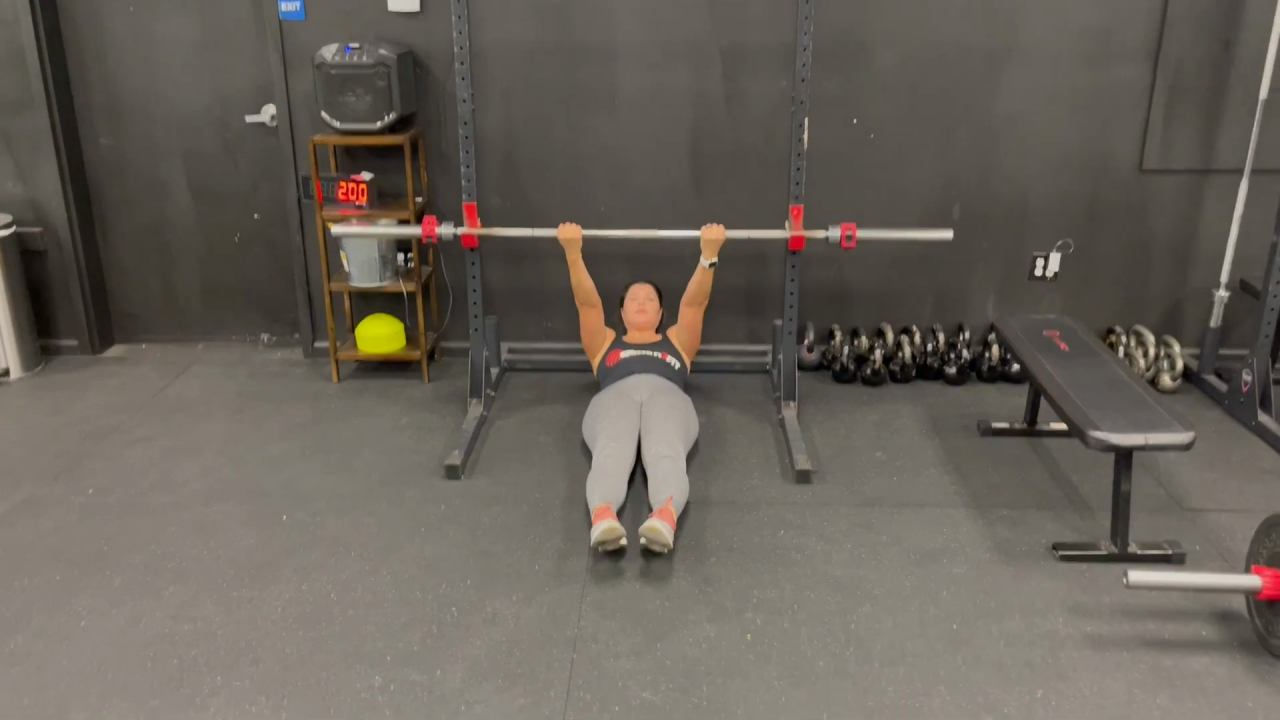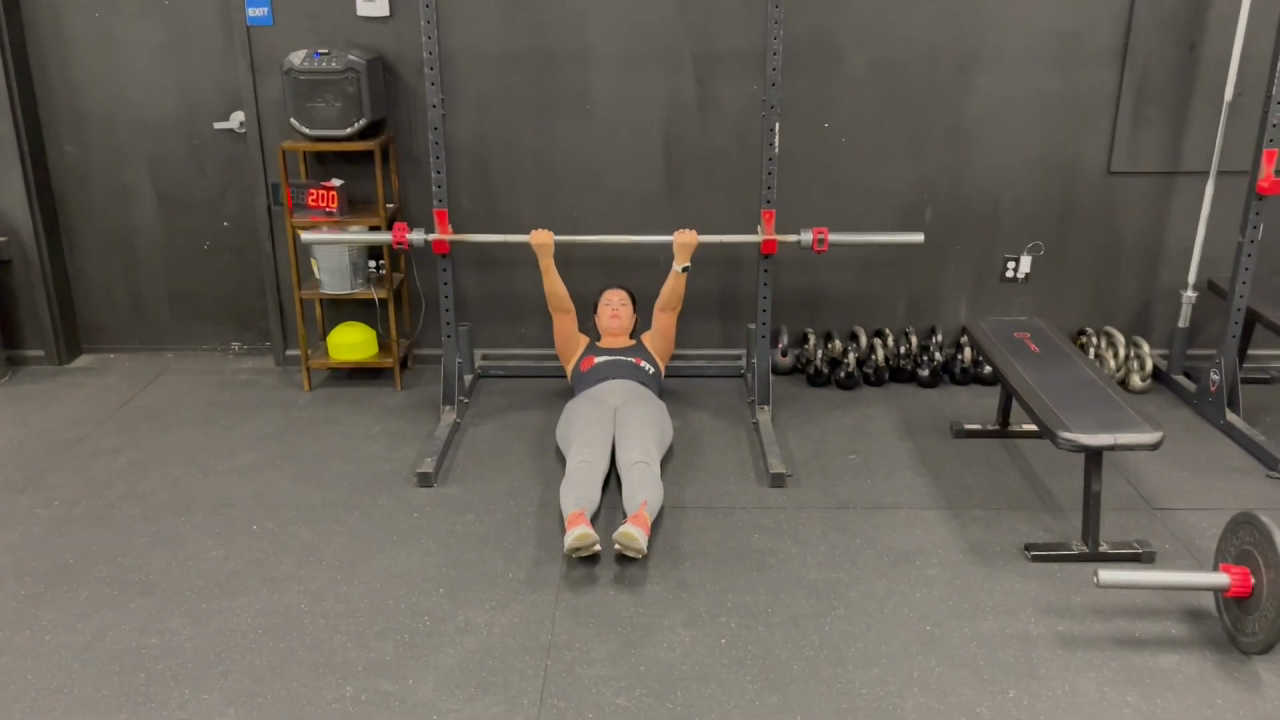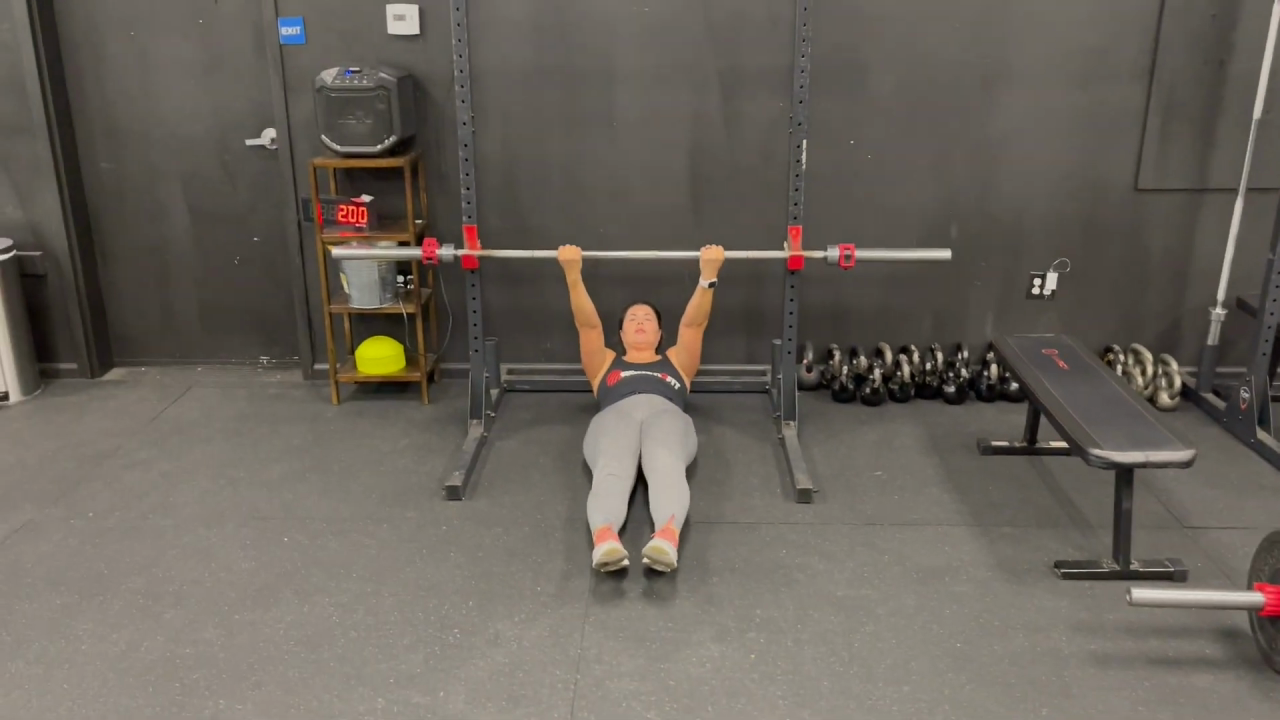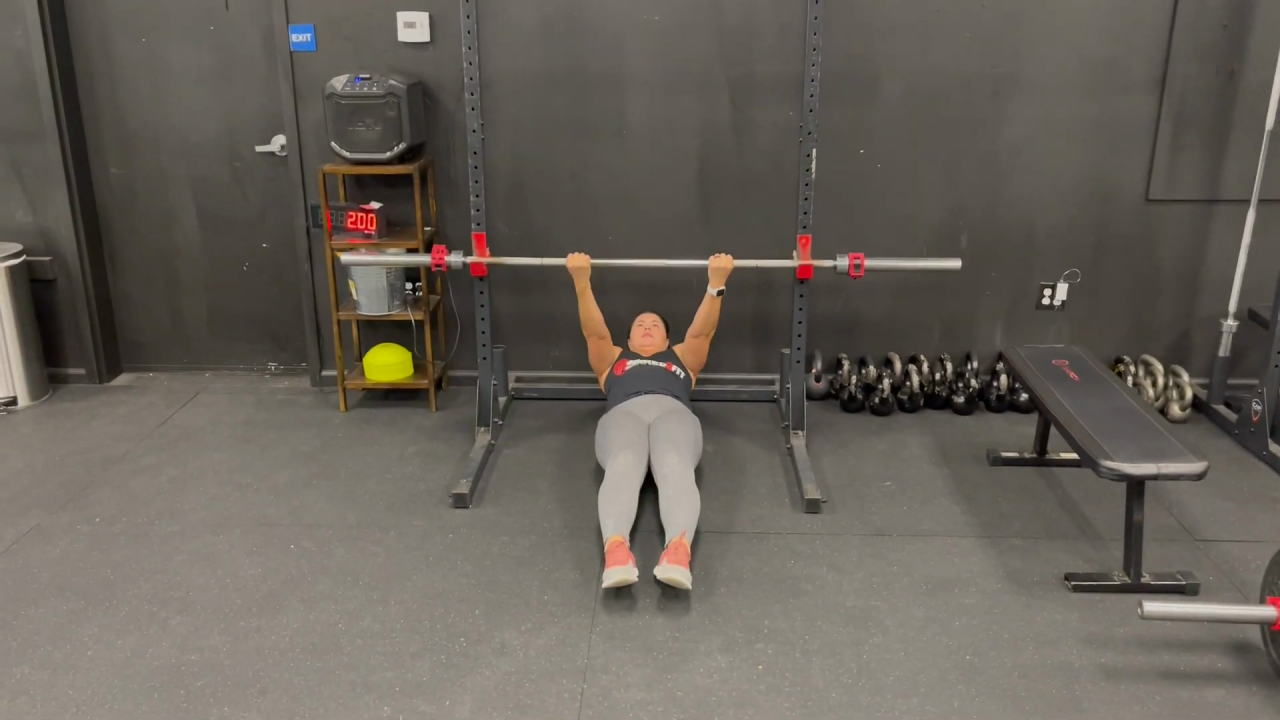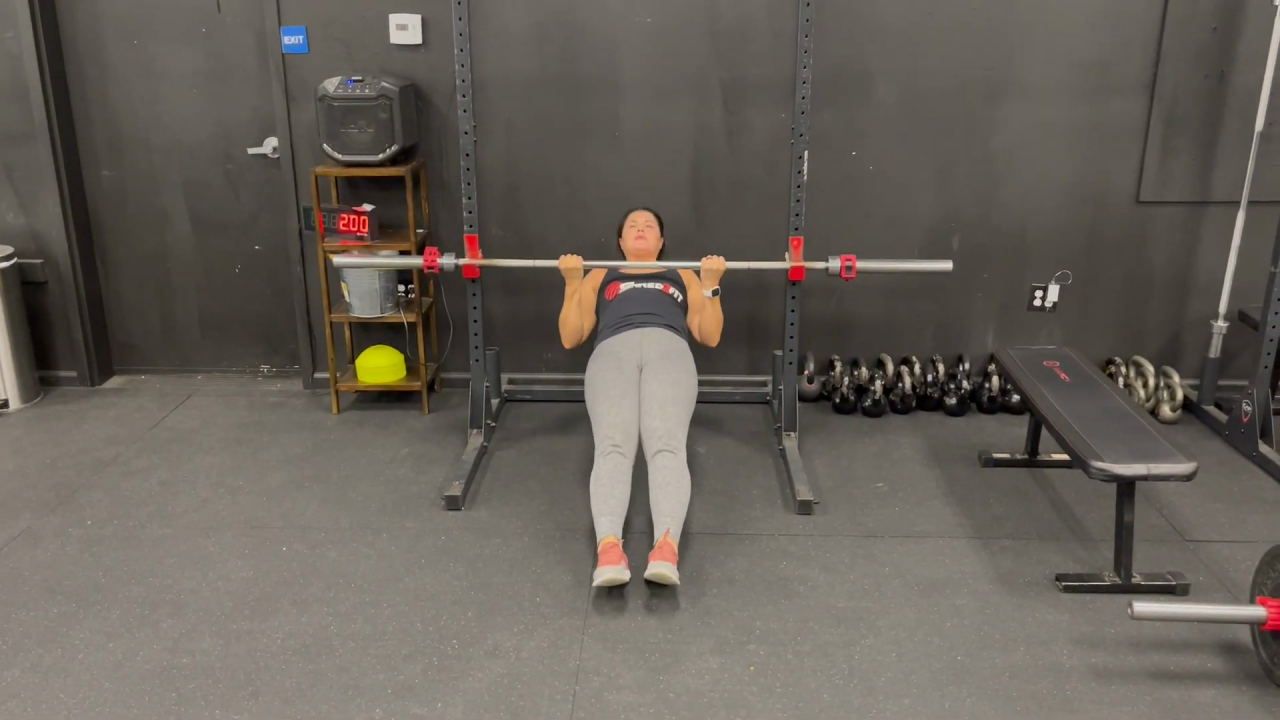
dt=1s
person 1, frame 1
left shoulder: (676, 342)
right shoulder: (605, 343)
left elbow: (695, 303)
right elbow: (587, 303)
left wrist: (709, 254)
right wrist: (572, 252)
left hip: (667, 396)
right hip: (615, 396)
left knee: (667, 454)
right knee: (609, 454)
left ankle: (665, 518)
right ankle: (602, 518)
person 1, frame 2
left shoulder: (650, 347)
right shoulder: (579, 348)
left elbow: (668, 308)
right elbow: (560, 309)
left wrist: (682, 258)
right wrist: (545, 257)
left hip: (642, 401)
right hip: (588, 403)
left knee: (640, 460)
right knee: (583, 460)
left ankle: (639, 524)
right ankle: (576, 524)
person 1, frame 3
left shoulder: (676, 362)
right shoulder: (605, 363)
left elbow: (694, 323)
right elbow: (587, 324)
left wrist: (708, 274)
right wrist: (572, 273)
left hip: (666, 415)
right hip: (615, 416)
left knee: (665, 465)
right knee: (611, 474)
left ankle: (667, 537)
right ankle: (604, 539)
person 1, frame 4
left shoulder: (682, 358)
right shoulder: (613, 359)
left elbow: (701, 331)
right elbow: (594, 332)
left wrist: (716, 283)
right wrist: (581, 281)
left hip: (673, 413)
right hip: (623, 415)
left knee: (675, 468)
right knee: (622, 467)
left ankle: (678, 551)
right ankle: (615, 550)
person 1, frame 5
left shoulder: (683, 278)
right shoulder: (599, 278)
left elbow: (710, 337)
right elbow: (570, 338)
left wrist: (711, 284)
right wrist: (571, 282)
left hip: (668, 350)
right hip: (613, 351)
left knee: (667, 444)
right knee: (612, 446)
left ankle: (667, 547)
right ankle: (608, 547)
